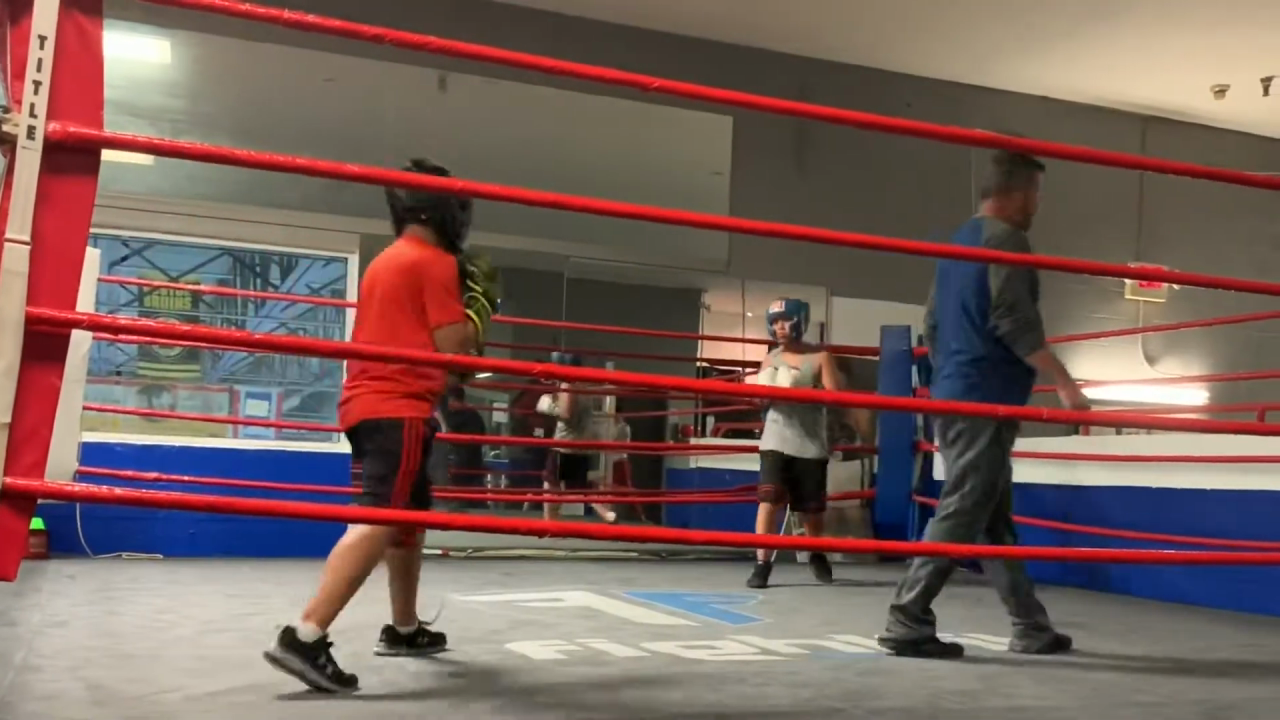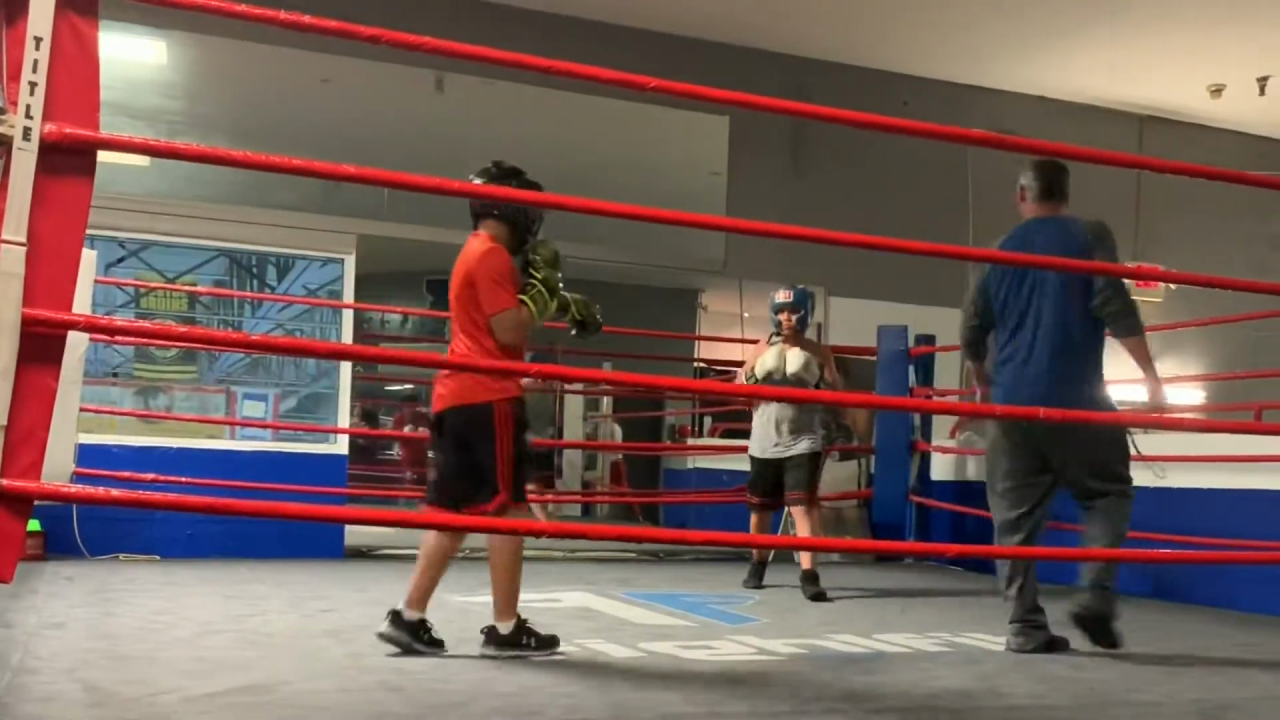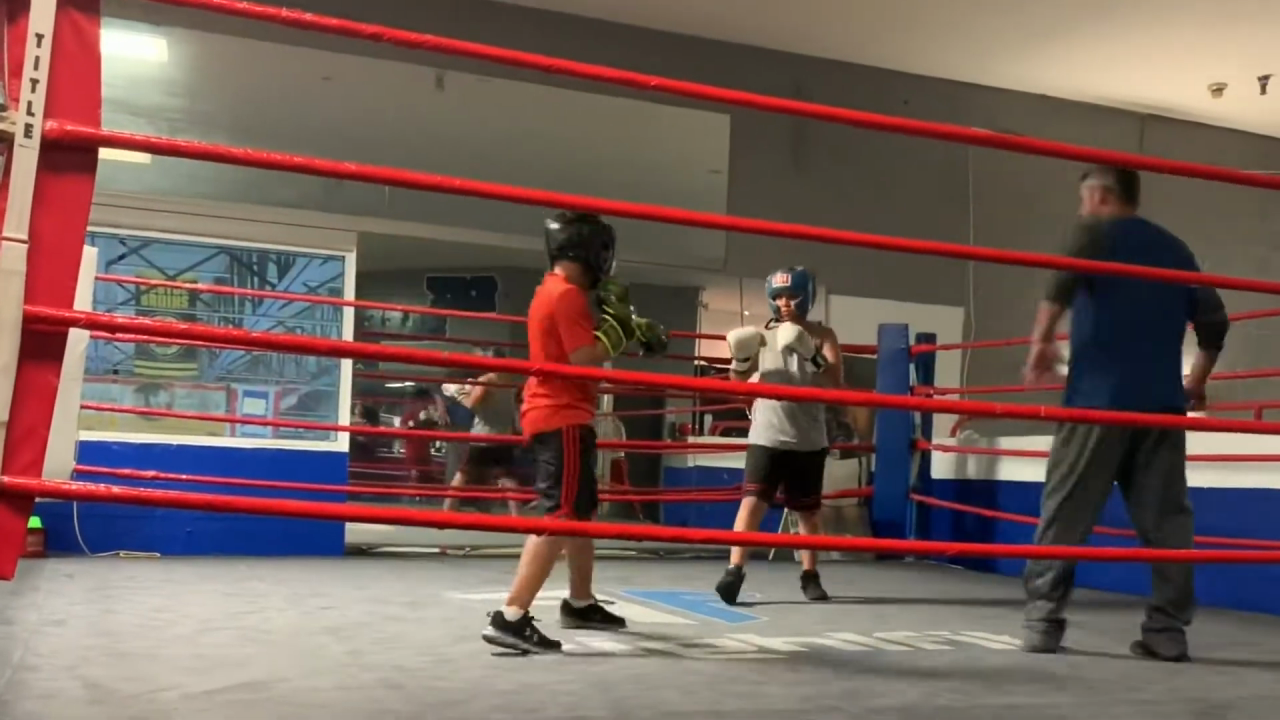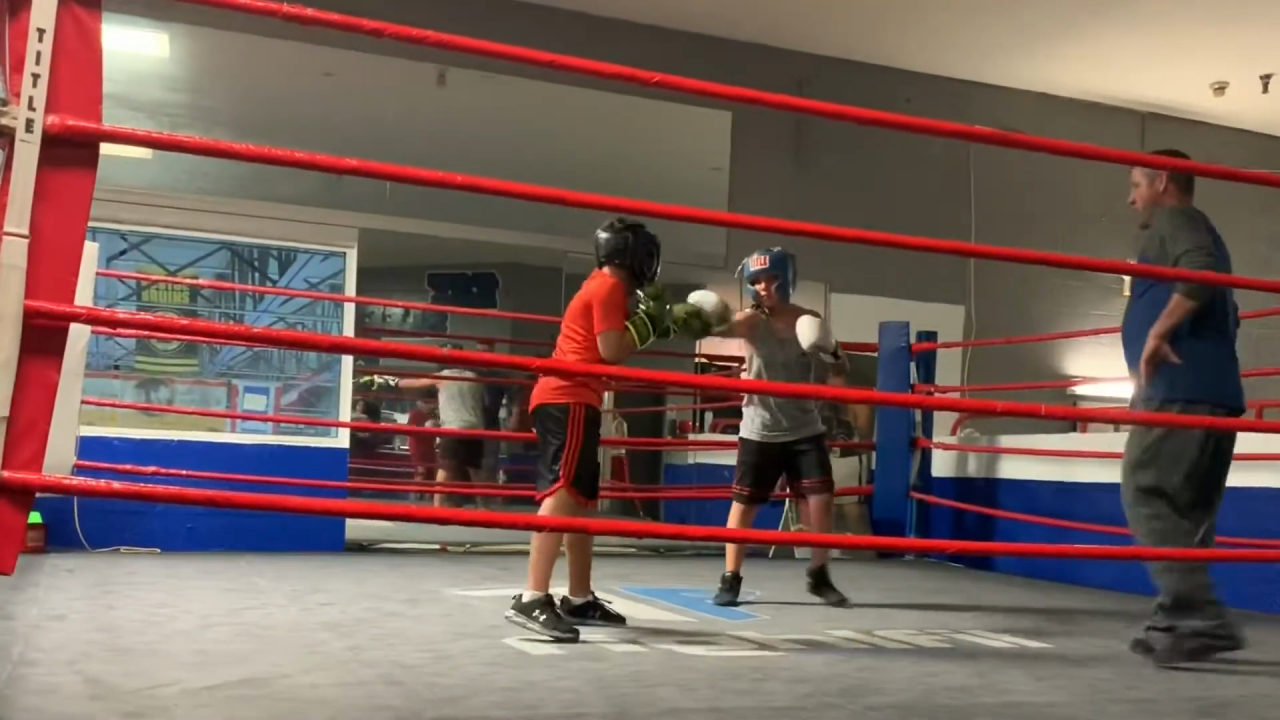
dt=0.4s
person 1, frame 1
left shoulder: (957, 243)
right shoulder: (1005, 238)
left elbow: (934, 328)
right elbow: (1015, 323)
right wrist: (1064, 383)
left hip: (956, 393)
right hip: (985, 398)
left knee: (993, 516)
right knee: (962, 511)
left ankle: (1030, 626)
right ankle: (908, 621)
person 1, frame 2
left shoulder: (1001, 250)
right shoulder: (1090, 234)
left elbow: (972, 327)
right elbow: (1114, 305)
left wrist: (982, 380)
right wrist: (1149, 372)
left hip: (1011, 401)
right hip: (1074, 398)
left knee: (1015, 515)
right knee: (1110, 493)
left ankle: (1025, 625)
right ankle: (1094, 595)
person 1, frame 3
left shoulder: (1093, 231)
right shoulder: (1176, 249)
left elbow: (1064, 278)
right elbow: (1213, 321)
left wrist: (1041, 340)
right wrist: (1198, 377)
left hip: (1098, 398)
right hip: (1163, 400)
left knee: (1065, 511)
right knee: (1166, 517)
left ankle: (1042, 621)
right ankle: (1168, 631)
person 1, frame 4
left shoulder: (1169, 219)
right shoulder: (1196, 229)
left elbow: (1200, 273)
right elbow: (1223, 313)
left wrist: (1155, 333)
left hip: (1177, 391)
right hip: (1219, 394)
left knee: (1148, 496)
right knee: (1190, 513)
left ankle: (1202, 620)
right ankle: (1169, 629)
person 2, frame 1
left shoulder: (382, 263)
right shoulder: (436, 263)
right elbow: (451, 344)
right wrist: (480, 298)
left hip: (364, 403)
right hip: (400, 408)
left knee: (409, 515)
right knee: (380, 521)
left ankle: (405, 628)
right ankle: (304, 635)
person 2, frame 2
left shoulder: (473, 254)
right shoulder: (492, 256)
left elbow: (506, 313)
right elbow: (510, 331)
left wrist: (569, 305)
right wrist: (543, 282)
left hip: (455, 396)
right hip: (487, 396)
left knee: (455, 510)
right knee: (504, 506)
left ankle: (409, 616)
right ankle: (505, 628)
person 2, frame 3
left shoulder: (550, 290)
right shoulder: (568, 295)
right elbow: (587, 361)
left wrist: (633, 328)
right wrist: (618, 320)
left hip: (549, 415)
right hip: (563, 418)
left knee: (582, 512)
right knee: (561, 516)
left ankle: (580, 602)
right ankle: (511, 617)
person 2, frame 4
left shoulder: (600, 287)
right shoulder: (610, 286)
left elbow: (616, 336)
right elbow: (613, 350)
left wrist: (675, 318)
right wrist: (648, 318)
left hip: (563, 399)
right hip: (569, 399)
left knee: (580, 499)
right knee: (564, 494)
left ankle: (580, 599)
right ankle: (532, 600)
person 3, frame 1
left shoulder: (820, 358)
right shoulder: (770, 359)
left elbow: (836, 396)
left wrist: (806, 390)
left hip: (812, 445)
right hip: (776, 442)
left knee: (812, 510)
right knee: (769, 501)
left ankle: (818, 555)
right ankle: (762, 564)
person 3, frame 2
left shoulder: (819, 353)
right shoulder: (763, 349)
right elbow: (739, 386)
left wrist: (815, 380)
right wrist: (756, 375)
left hip: (803, 442)
right hip: (765, 444)
left knee: (803, 506)
right knee: (760, 509)
left ankle: (809, 575)
right ankle: (758, 563)
person 3, frame 3
left shoulder: (822, 335)
right shoulder: (762, 336)
left elbow: (836, 380)
right elbow: (738, 384)
left wrist: (811, 357)
right wrist: (740, 361)
left hip: (809, 437)
right hip: (767, 433)
left knee: (808, 510)
right knee: (753, 500)
left ankle: (809, 575)
right ankle: (733, 574)
person 3, frame 4
left shoulder: (812, 321)
right shoulder: (752, 320)
left elbow: (838, 375)
right elbow: (728, 327)
left wrist: (830, 353)
left hip: (805, 428)
right hip: (760, 429)
left knee: (820, 499)
right knee: (744, 502)
left ankle: (818, 573)
right ankle: (731, 579)
